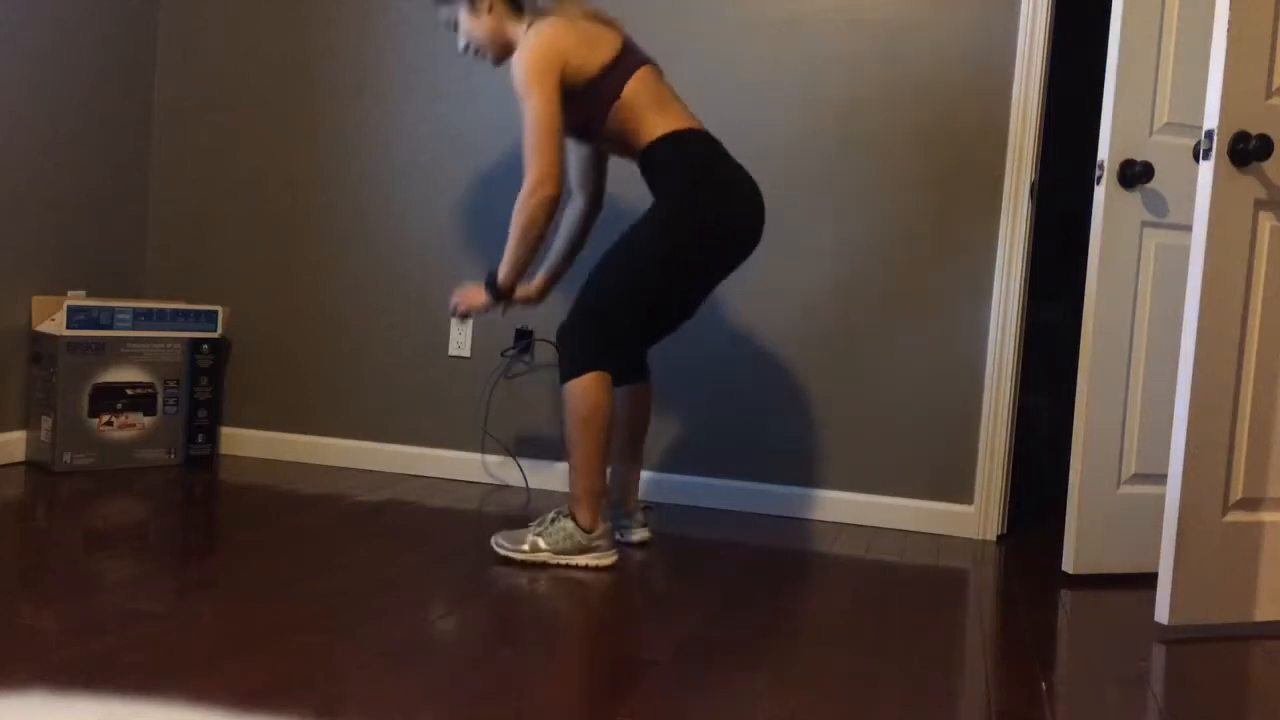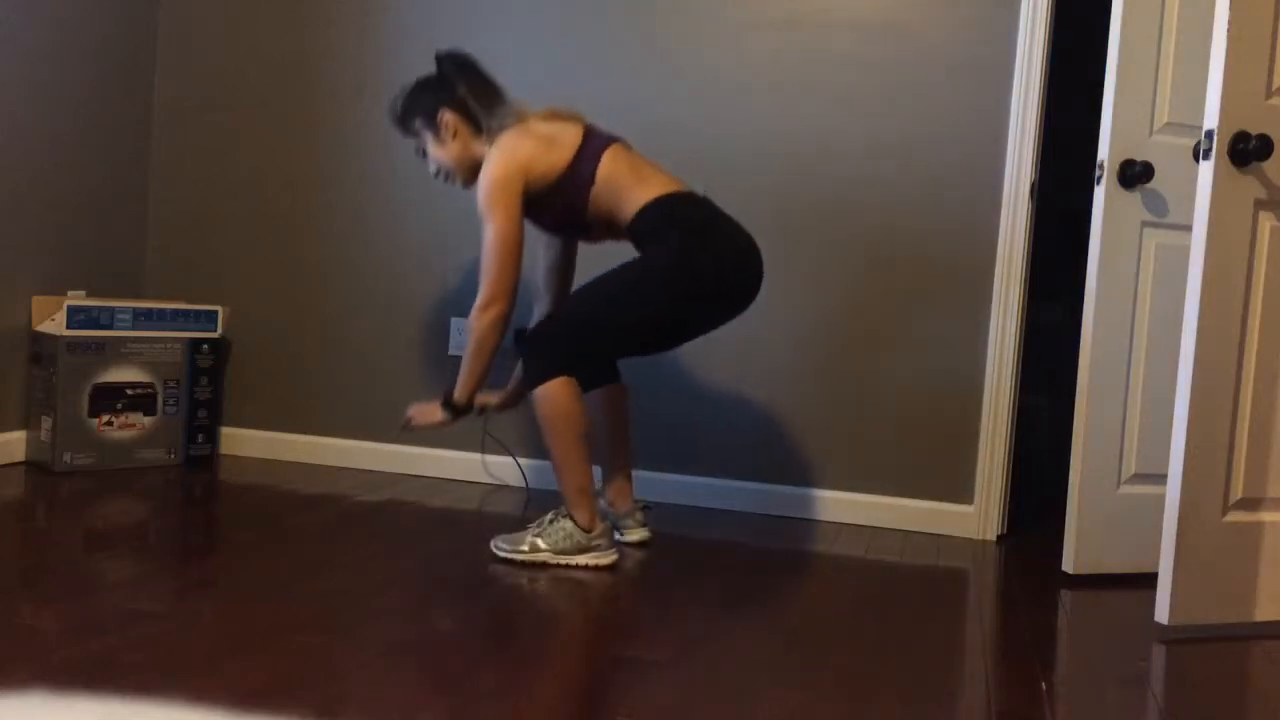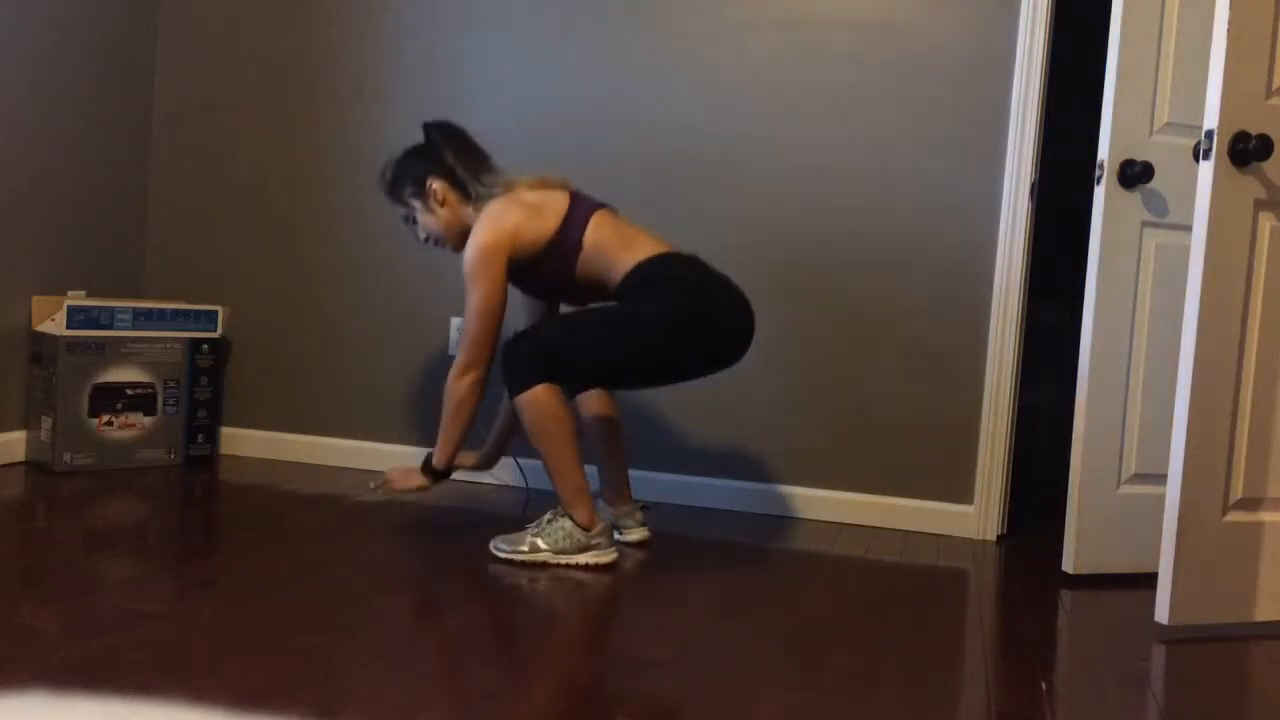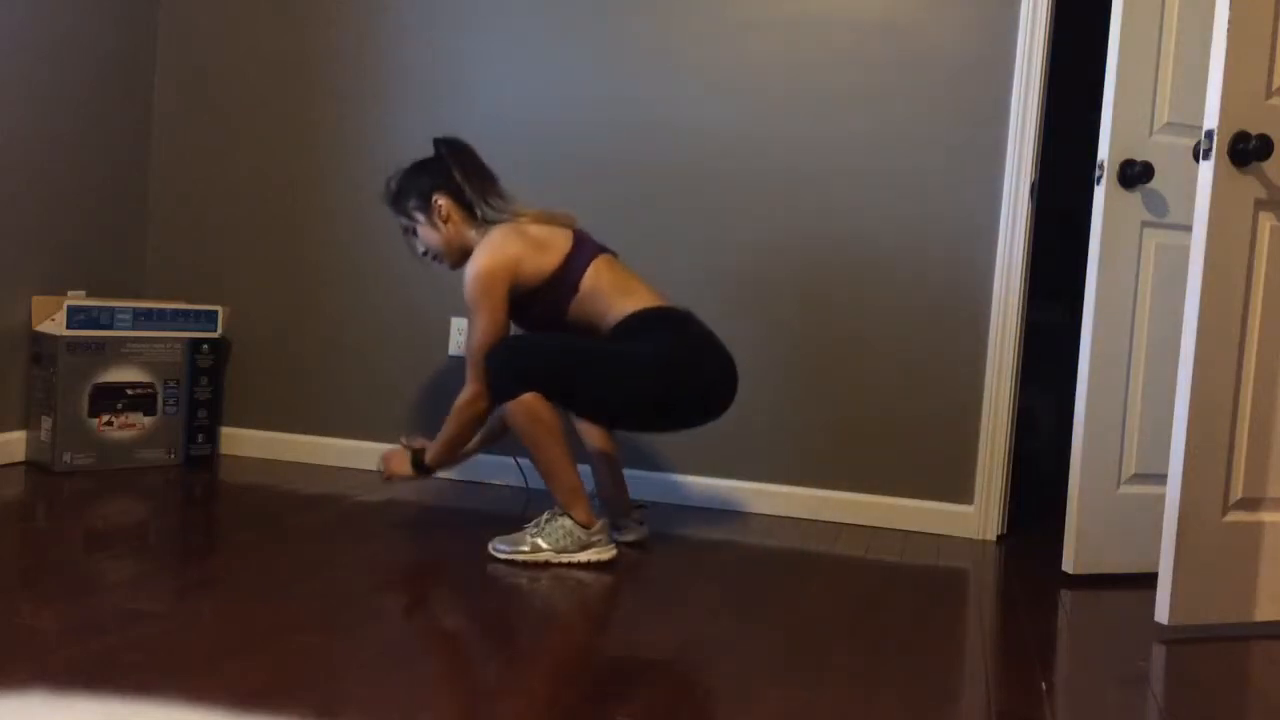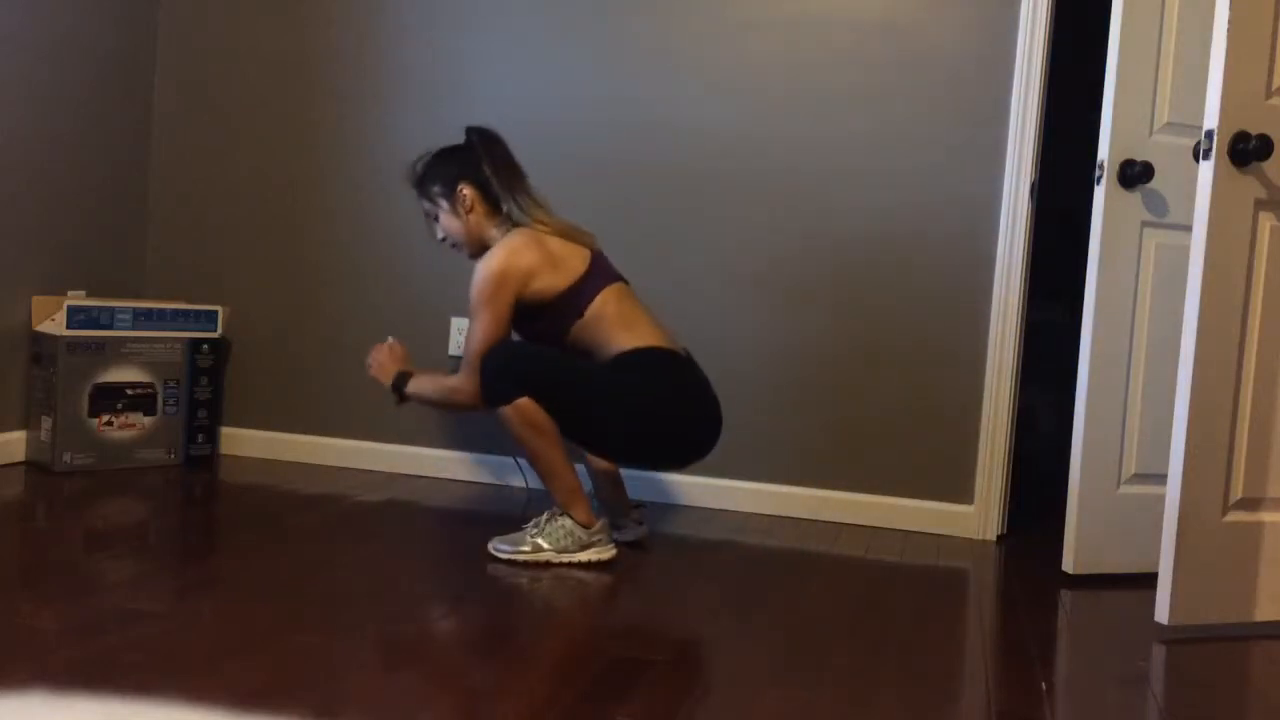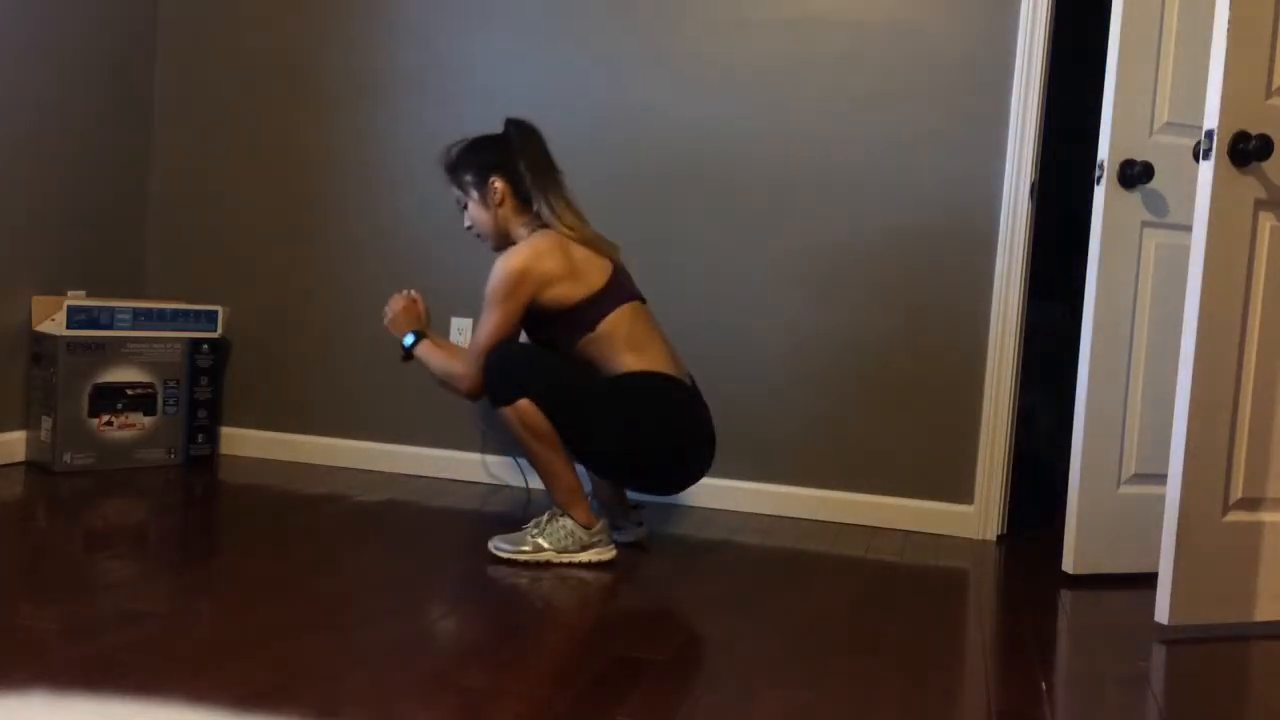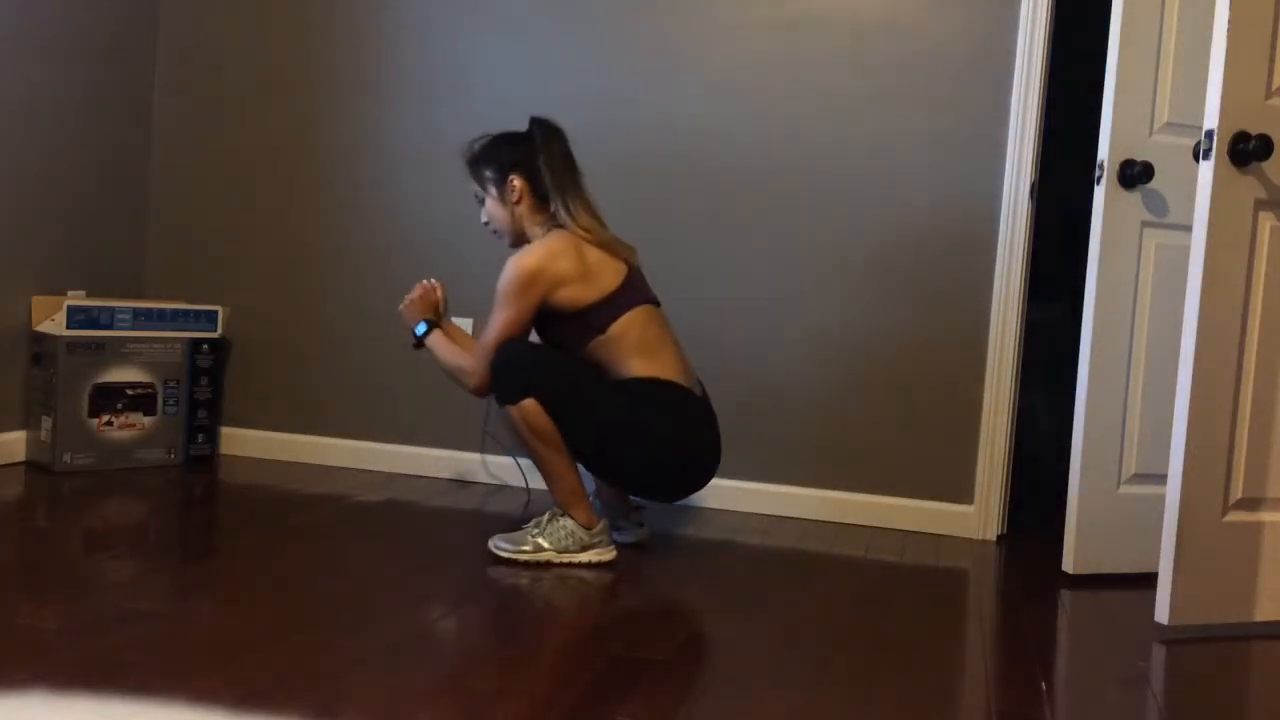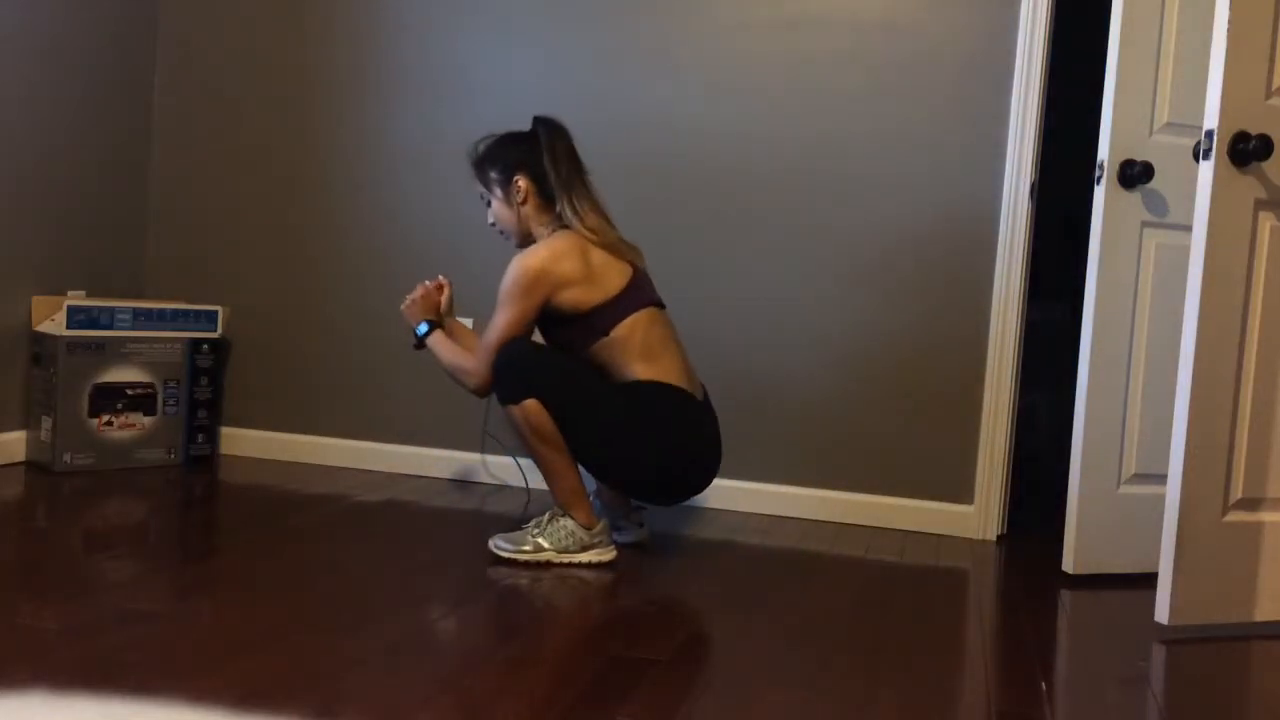
dt=0.3s
person 1, frame 1
left shoulder: (538, 47)
left elbow: (542, 188)
right elbow: (584, 196)
left wrist: (499, 286)
right wrist: (540, 282)
left hip: (698, 196)
right hip: (722, 196)
left knee: (585, 340)
right knee: (614, 341)
left ankle: (586, 528)
right ankle: (624, 509)
person 1, frame 2
left shoulder: (502, 162)
right shoulder: (537, 146)
left elbow: (494, 303)
right elbow: (553, 294)
left wrist: (457, 401)
right wrist: (512, 389)
left hip: (694, 255)
right hip: (716, 250)
left knee: (552, 352)
right knee: (582, 347)
left ankle: (582, 528)
right ankle: (621, 508)
person 1, frame 3
left shoulder: (489, 233)
right shoulder: (521, 211)
left elbow: (470, 368)
right elbow: (542, 363)
left wrist: (435, 465)
right wrist: (487, 454)
left hip: (688, 310)
right hip: (705, 305)
left knee: (528, 359)
right knee: (574, 354)
left ankle: (582, 528)
right ankle: (621, 509)
person 1, frame 4
left shoulder: (488, 260)
right shoulder: (519, 237)
left elbow: (480, 392)
right elbow: (530, 382)
left wrist: (425, 461)
right wrist: (469, 446)
left hip: (675, 366)
right hip: (688, 357)
left knee: (510, 365)
right knee: (565, 369)
left ankle: (581, 527)
right ankle: (616, 513)
person 1, frame 5
left shoulder: (502, 262)
right shoulder: (540, 241)
left elbow: (471, 388)
left wrist: (401, 380)
right wrist: (416, 372)
left hip: (660, 409)
right hip: (677, 399)
left knee: (504, 369)
right knee: (550, 372)
left ankle: (581, 527)
right ankle: (616, 514)
person 1, frame 6
left shoulder: (522, 261)
right shoulder: (563, 244)
left elbow: (473, 378)
left wrist: (412, 338)
right wrist: (429, 334)
left hip: (661, 435)
right hip: (674, 421)
left knee: (507, 369)
right knee: (547, 375)
left ankle: (581, 528)
right ankle: (613, 512)
person 1, frame 7
left shoulder: (535, 260)
right shoulder: (578, 245)
left elbow: (480, 375)
left wrist: (425, 327)
right wrist: (443, 322)
left hip: (665, 440)
right hip: (682, 430)
left knee: (514, 366)
right knee: (542, 373)
left ankle: (581, 528)
right ankle: (618, 513)
person 1, frame 8
left shoulder: (540, 261)
right shoulder: (586, 246)
left elbow: (482, 375)
left wrist: (426, 327)
right wrist: (448, 321)
left hip: (666, 446)
right hip: (684, 435)
left knee: (517, 367)
right knee: (545, 373)
left ankle: (582, 529)
right ankle: (618, 511)
